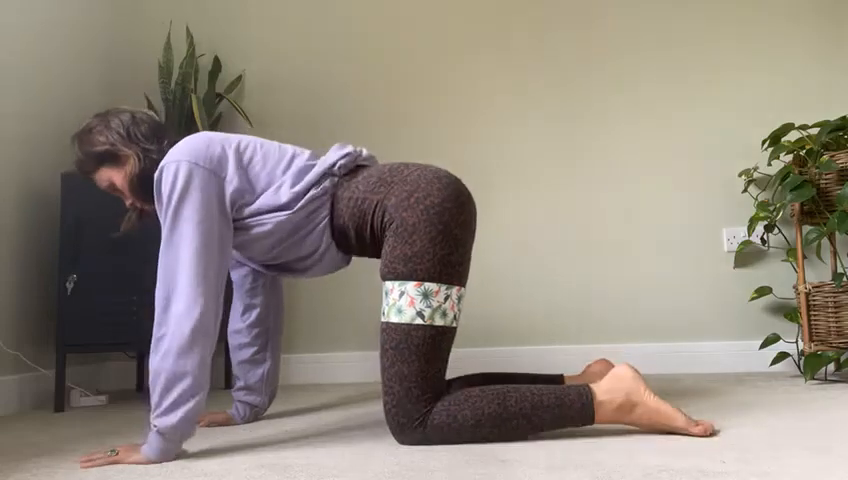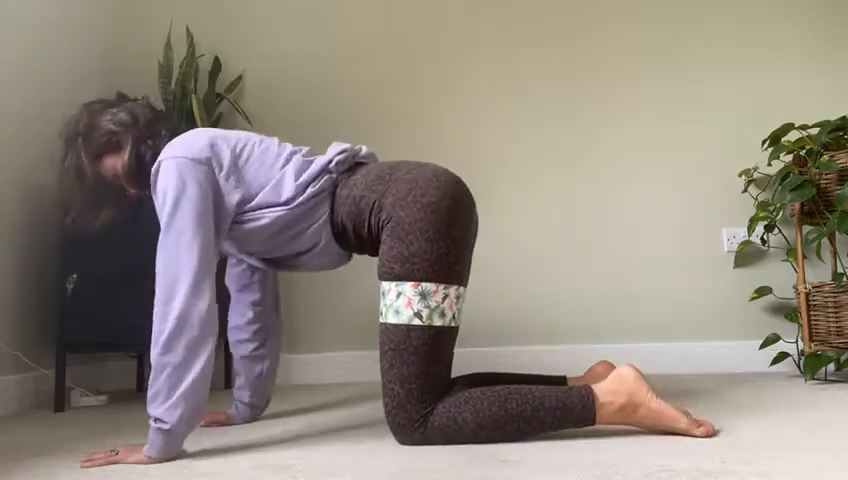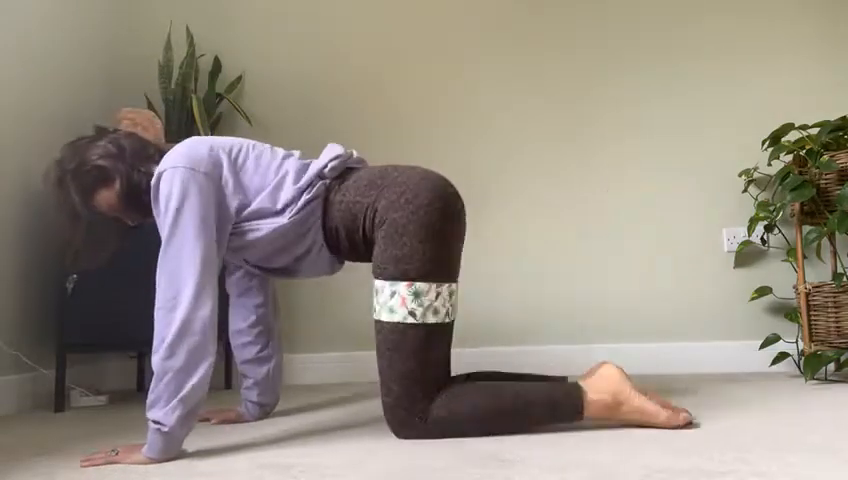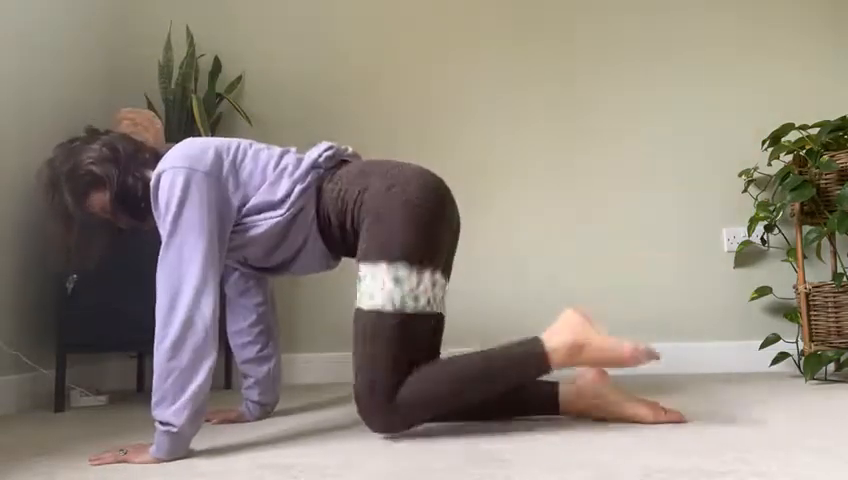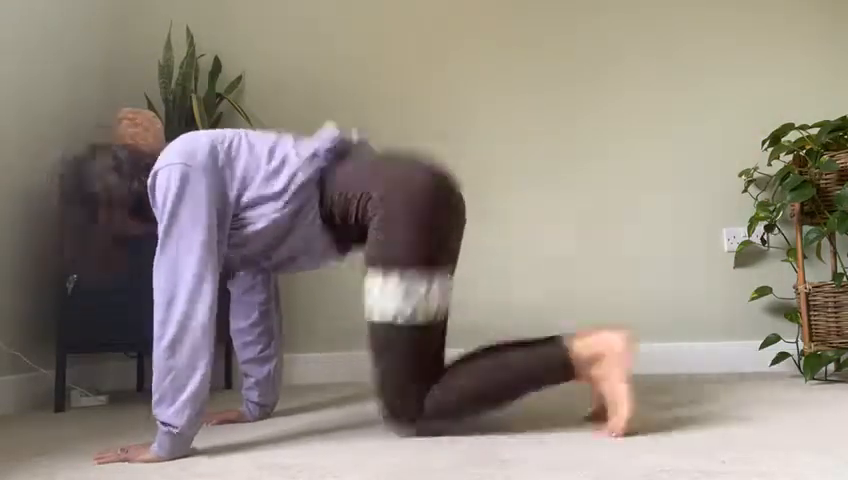
dt=1s
person 1, frame 1
left shoulder: (184, 165)
right shoulder: (215, 176)
left elbow: (187, 306)
right elbow: (253, 285)
left wrist: (161, 440)
right wrist: (249, 401)
left hip: (416, 207)
right hip: (417, 208)
left knee: (414, 420)
right knee: (420, 393)
left ankle: (608, 398)
right ankle: (586, 379)
person 1, frame 2
left shoulder: (179, 161)
right shoulder: (212, 164)
left elbow: (186, 303)
right elbow: (250, 285)
left wrist: (161, 440)
right wrist: (247, 403)
left hip: (413, 206)
right hip: (420, 206)
left knee: (415, 423)
right knee: (425, 393)
left ankle: (608, 399)
right ankle: (586, 380)
person 1, frame 3
left shoulder: (181, 173)
right shoulder: (203, 176)
left elbow: (187, 309)
right elbow: (246, 286)
left wrist: (160, 438)
right wrist: (255, 401)
left hip: (407, 207)
right hip: (398, 215)
left knee: (412, 414)
right knee: (426, 397)
left ankle: (597, 396)
right ankle: (585, 386)
person 1, frame 4
left shoulder: (180, 172)
right shoulder: (203, 186)
left elbow: (186, 306)
right elbow: (243, 287)
left wrist: (169, 439)
right wrist: (258, 399)
left hip: (395, 204)
right hip: (400, 210)
left knee: (387, 407)
right knee: (412, 399)
left ankle: (559, 342)
right ankle: (579, 393)
person 1, frame 5
left shoulder: (178, 169)
right shoulder: (209, 184)
left elbow: (184, 305)
right elbow: (250, 283)
left wrist: (169, 438)
right wrist: (258, 399)
left hip: (401, 198)
right hip: (404, 197)
left knee: (409, 409)
right knee: (423, 386)
left ankle: (587, 353)
right ankle: (579, 351)
